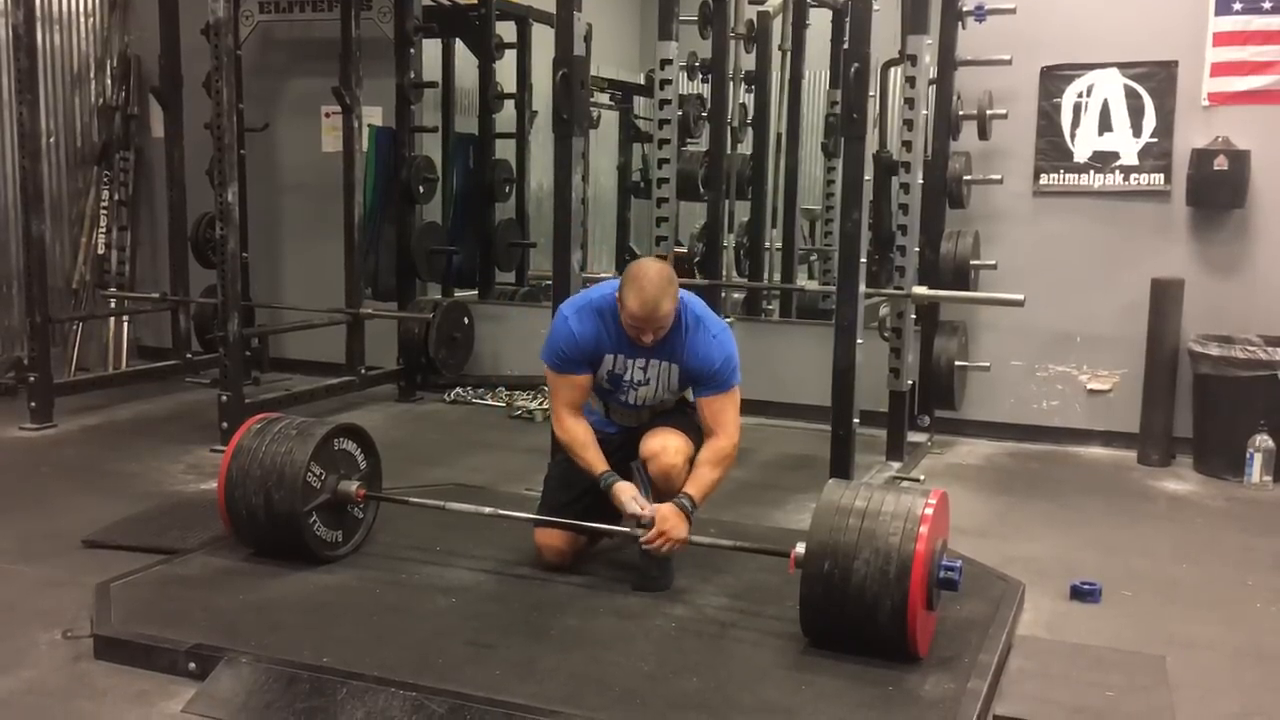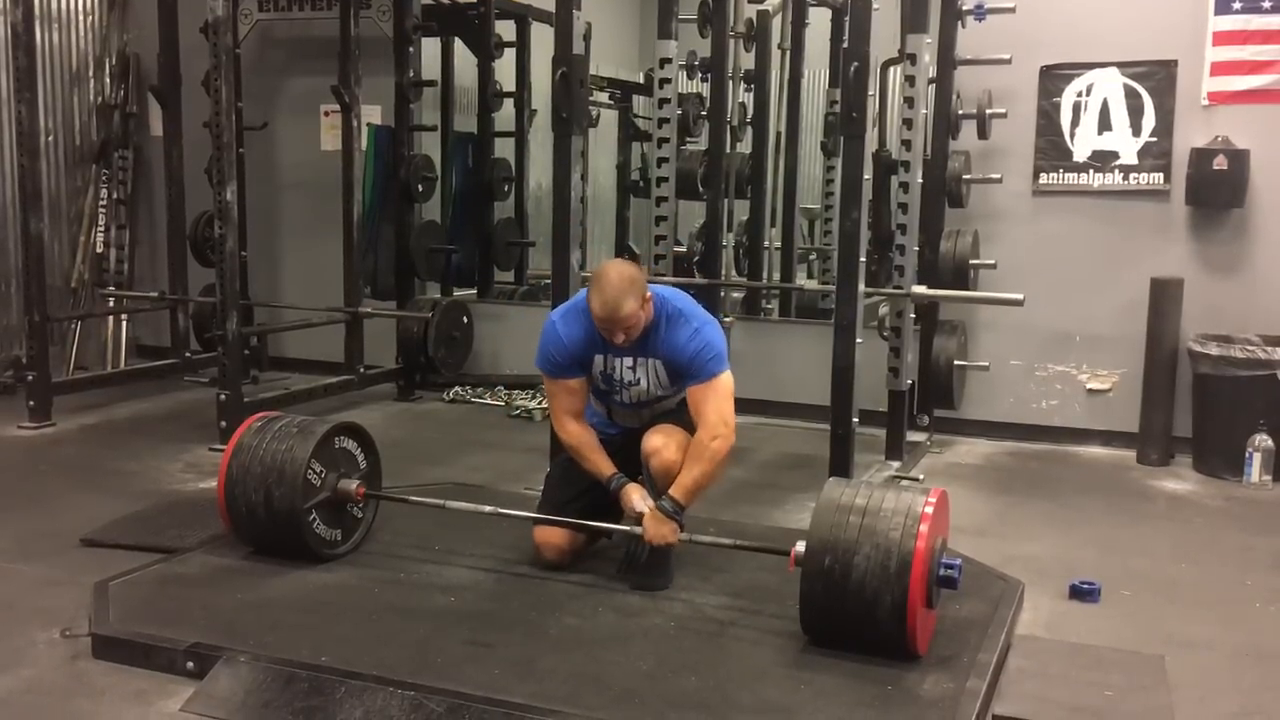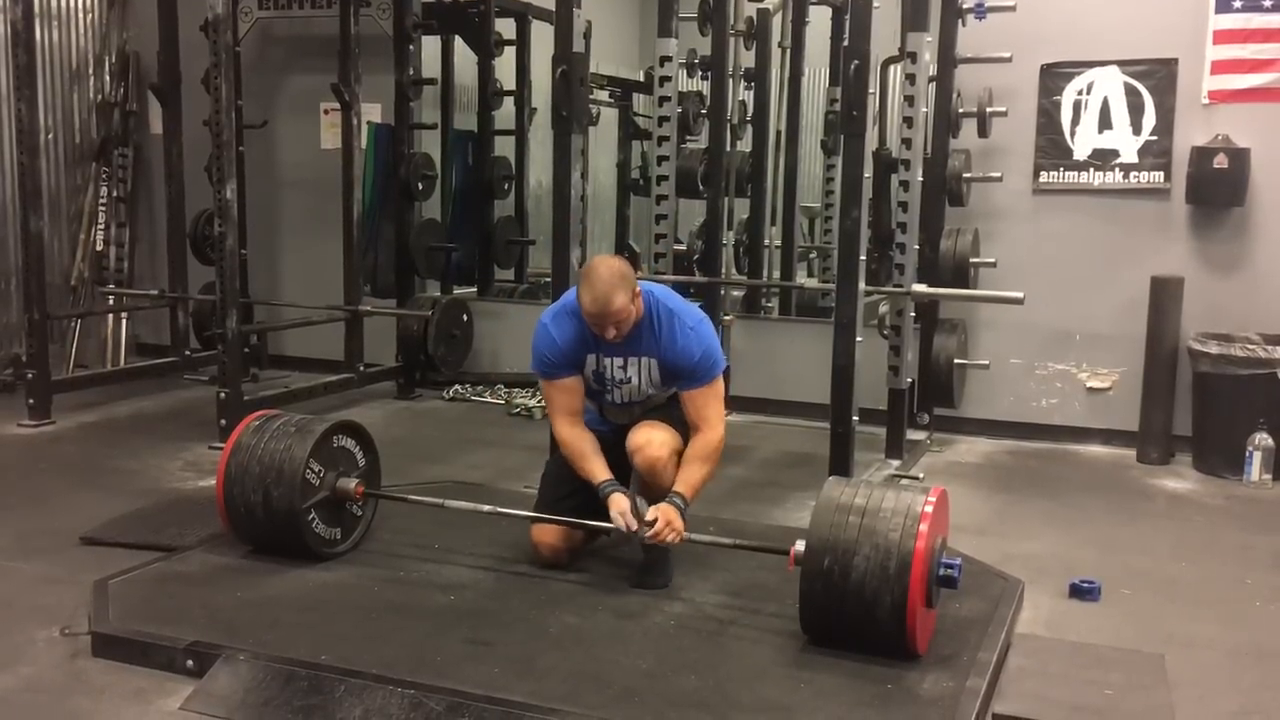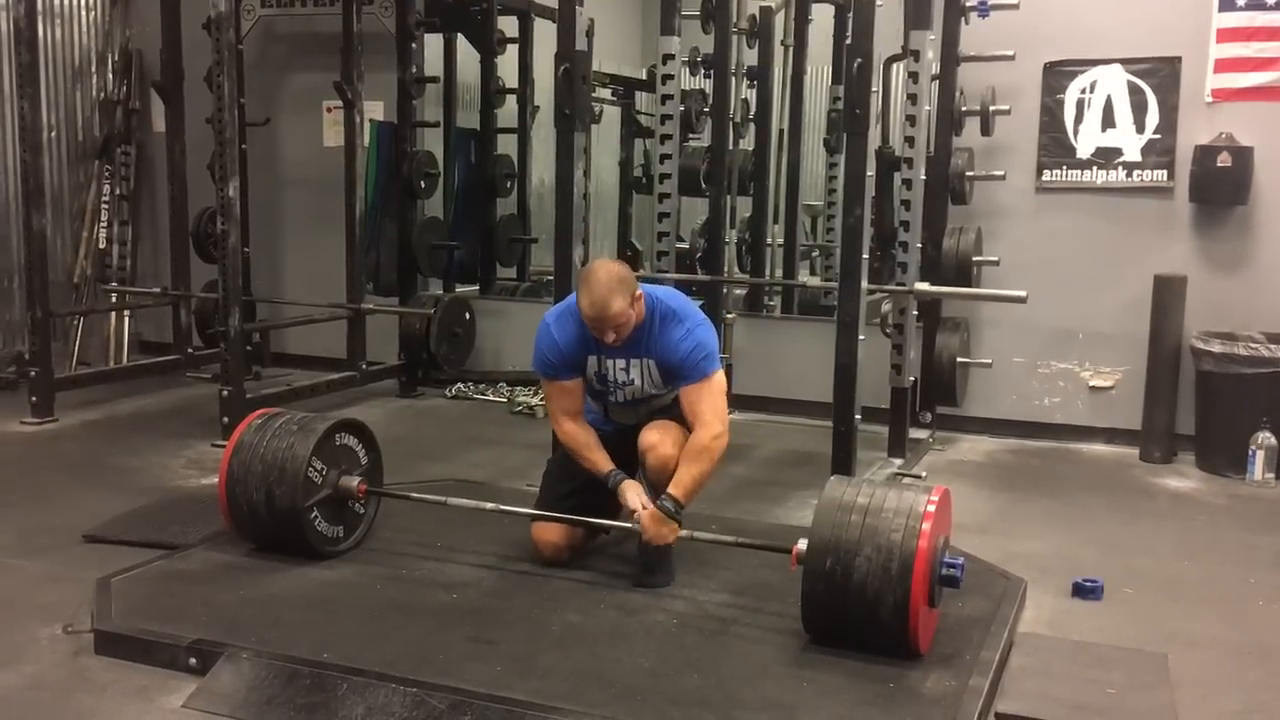
dt=0.5s
person 1, frame 1
left shoulder: (710, 338)
right shoulder: (576, 321)
left elbow: (723, 437)
right elbow: (567, 416)
left wrist: (684, 505)
right wrist: (611, 483)
left hip: (668, 417)
right hip: (600, 424)
left knee: (664, 457)
right knee: (553, 550)
left ankle: (659, 541)
right ankle: (606, 518)
person 1, frame 2
left shoulder: (694, 331)
right shoulder: (563, 328)
left elbow: (718, 433)
right elbow: (569, 421)
left wrist: (670, 509)
right wrist: (619, 484)
left hip: (670, 418)
right hip: (605, 428)
left knee: (663, 453)
right knee: (552, 548)
left ankle: (658, 540)
right ankle: (611, 513)
person 1, frame 3
left shoulder: (687, 329)
right shoulder: (555, 328)
left elbow: (710, 431)
right elbow: (568, 423)
left wrist: (677, 502)
right wrist: (609, 490)
left hip: (664, 412)
right hip: (598, 424)
left knee: (648, 449)
right knee: (549, 547)
left ankle: (657, 539)
right ankle: (610, 511)
person 1, frame 4
left shoulder: (686, 328)
right shoulder: (557, 331)
left elbow: (713, 431)
right elbow: (567, 421)
left wrist: (668, 509)
right wrist: (617, 481)
left hip: (666, 414)
right hip: (603, 424)
left knee: (659, 448)
right knee: (549, 544)
left ankle: (657, 540)
right ankle: (607, 509)
